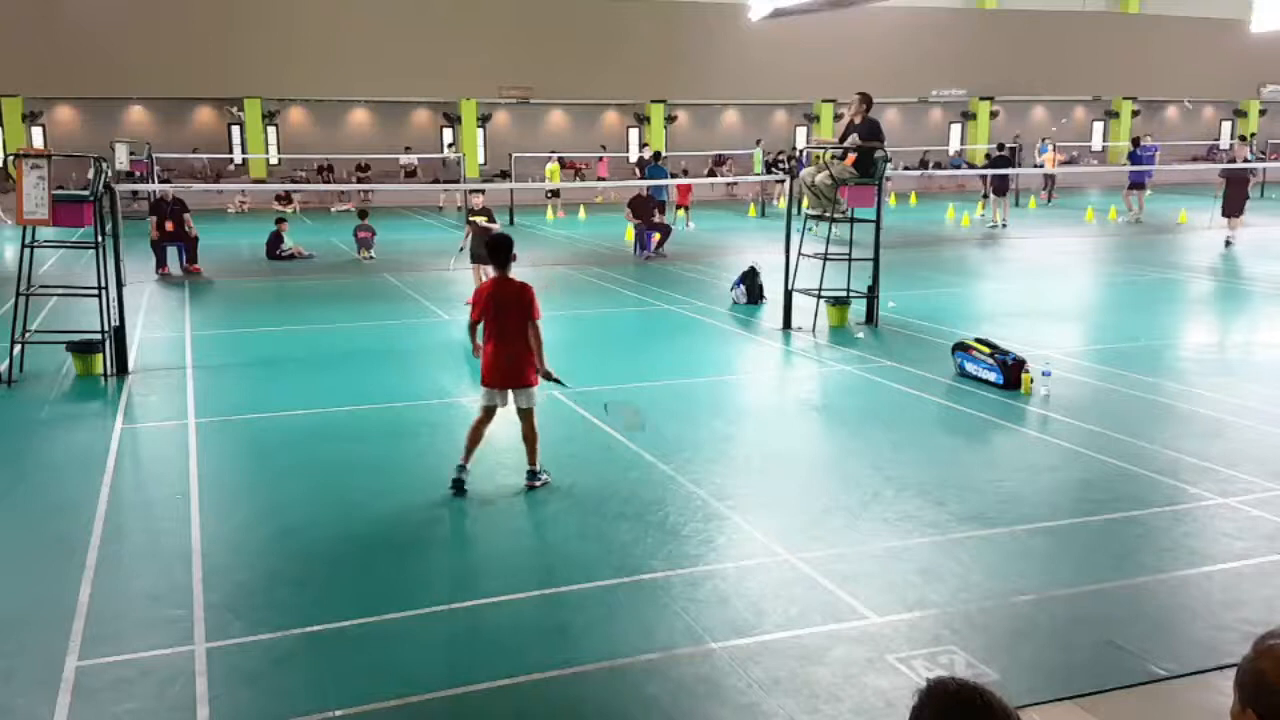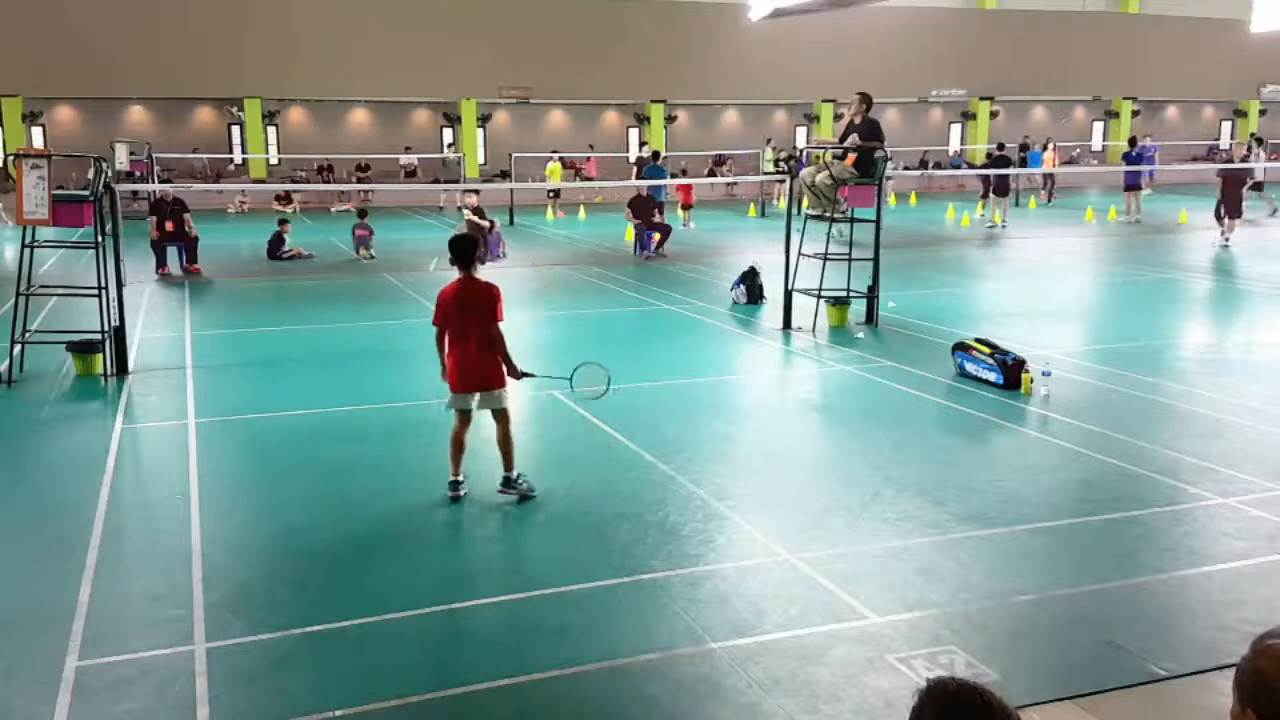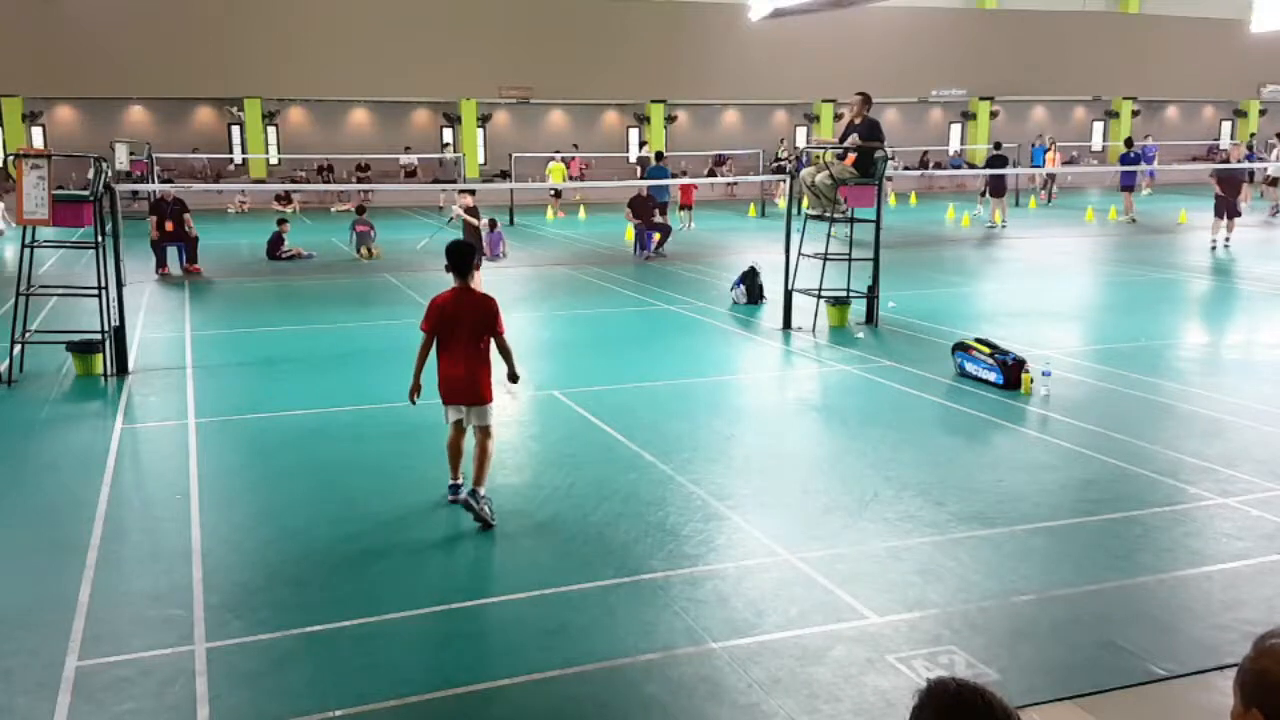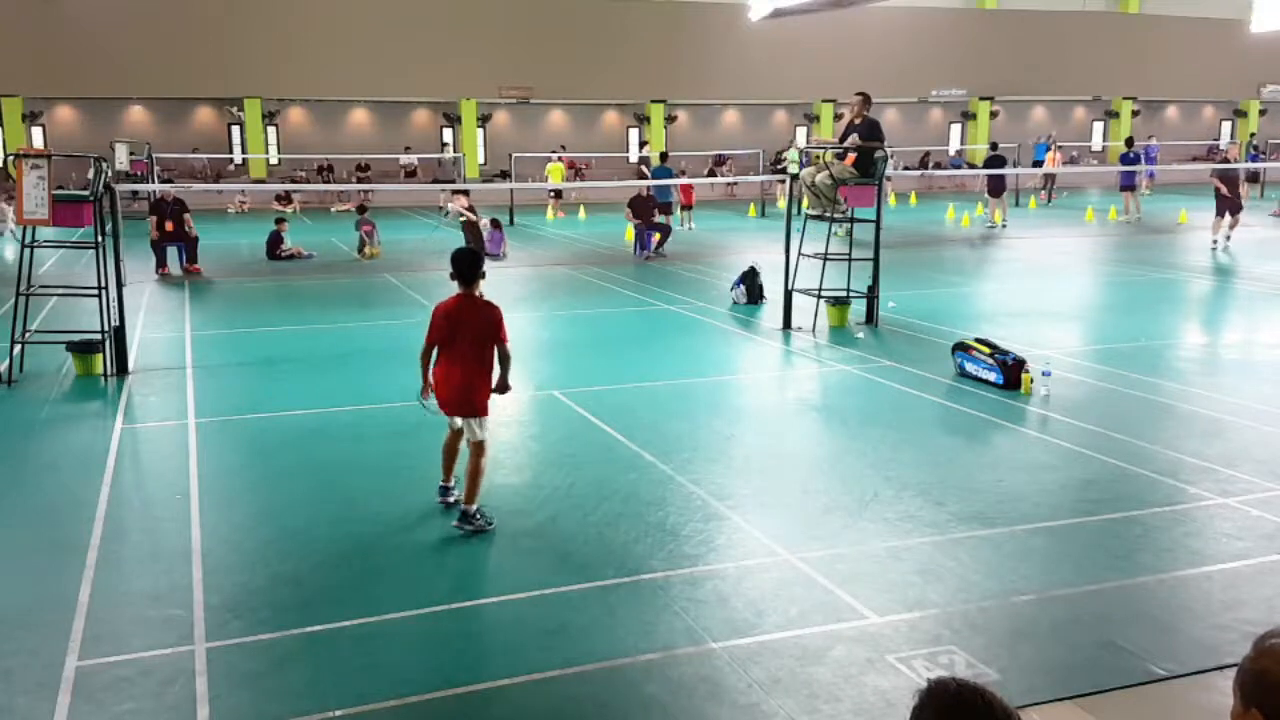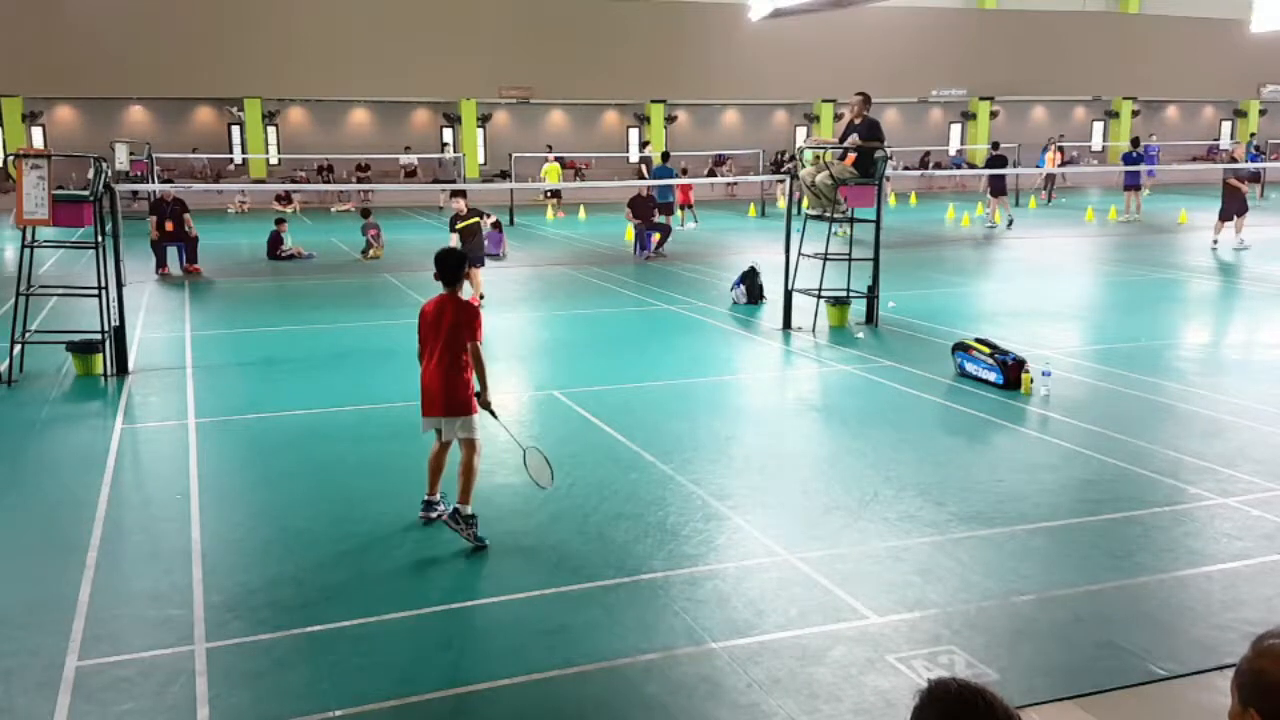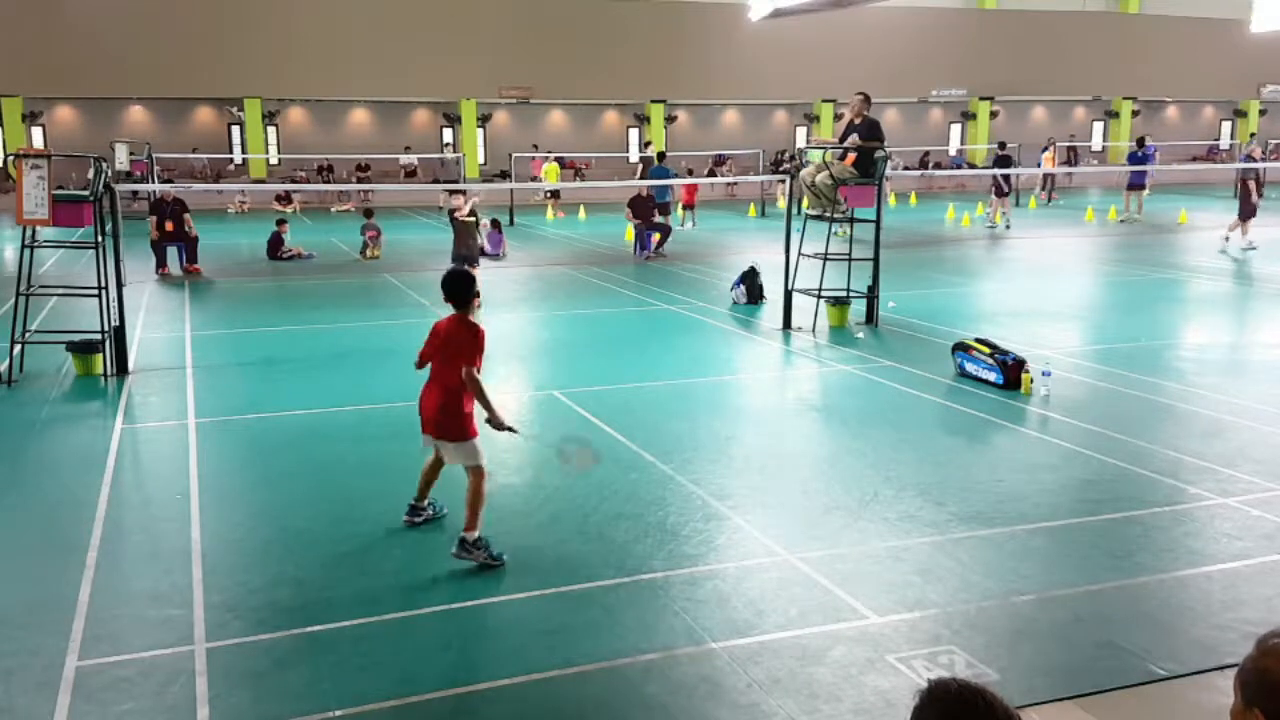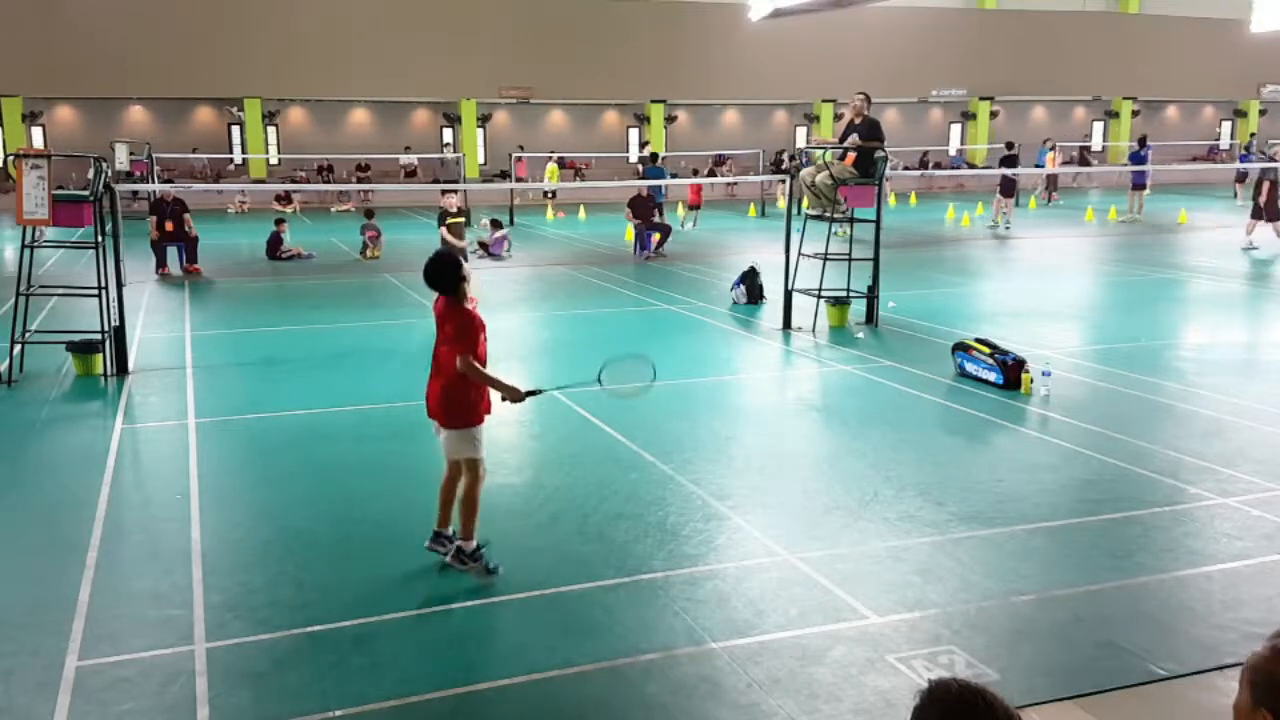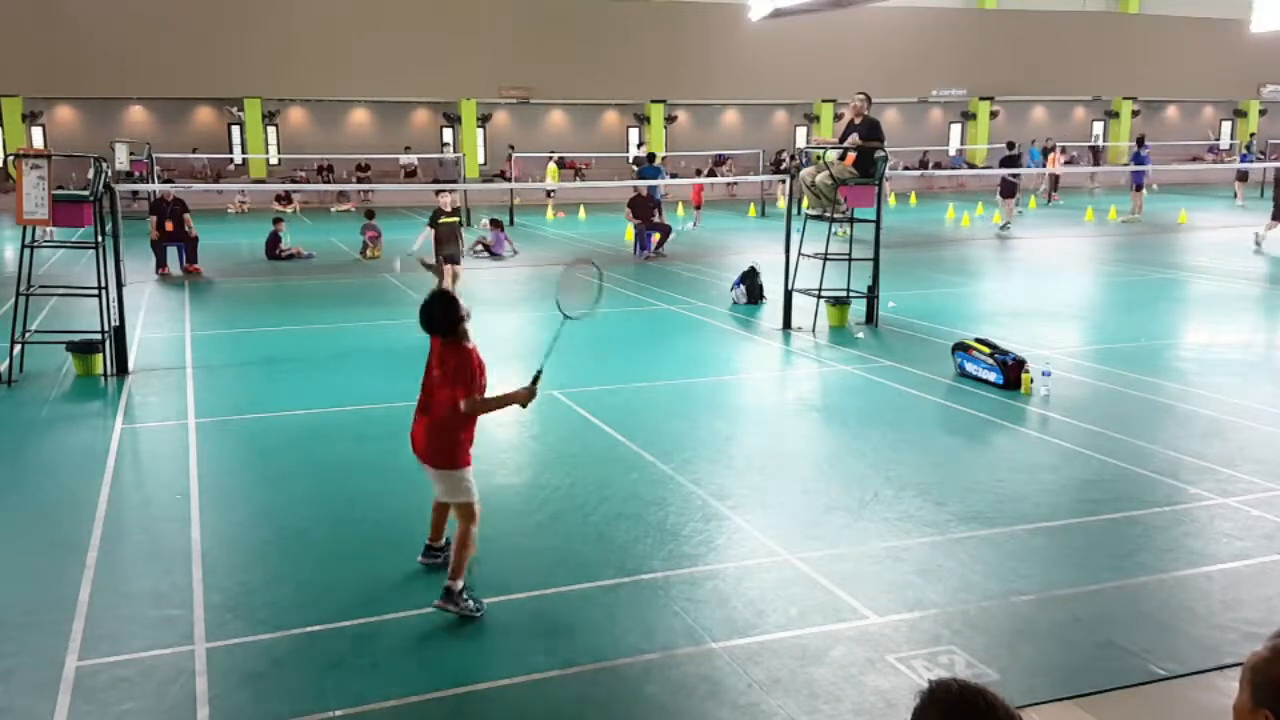
dt=0.3s
person 1, frame 1
left shoulder: (482, 291)
right shoulder: (524, 291)
left elbow: (472, 326)
right elbow: (533, 330)
left wrist: (475, 345)
right wrist: (541, 364)
left hip: (493, 365)
right hip: (521, 366)
left knee: (484, 416)
right knee: (527, 418)
left ankle: (462, 467)
right ankle: (534, 472)
person 1, frame 2
left shoulder: (445, 294)
right shoulder: (490, 292)
left elbow: (440, 336)
right elbow: (495, 332)
left wrist: (444, 365)
right wrist: (510, 364)
left hip: (458, 371)
right hip: (488, 369)
left knee: (461, 422)
right knee: (502, 420)
left ankle: (455, 481)
right ankle: (510, 477)
person 1, frame 3
left shoulder: (438, 303)
right shoulder: (487, 303)
left elbow: (426, 344)
right elbow: (501, 343)
left wrist: (416, 379)
right wrist: (512, 369)
left hip: (449, 380)
right hip: (477, 380)
left knee: (457, 430)
right knee: (484, 436)
left ankle: (455, 484)
right ankle: (476, 493)
person 1, frame 4
left shoulder: (442, 309)
right shoulder: (490, 311)
left elbow: (426, 350)
right elbow: (503, 352)
left wrist: (425, 380)
right wrist: (503, 378)
left hip: (445, 386)
right hip: (473, 389)
left knee: (455, 432)
right knee: (478, 449)
left ankle: (446, 487)
right ankle: (469, 511)
person 1, frame 5
left shoulder: (428, 308)
right shoulder: (469, 310)
left elbow: (421, 352)
right elbow: (474, 352)
right wrist: (484, 389)
left hip: (431, 387)
right hip: (457, 389)
left knee: (441, 443)
right knee: (470, 449)
left ankle: (431, 502)
right ankle: (462, 512)
person 1, frame 6
left shoulder: (441, 327)
right shoulder: (474, 332)
left elbow: (420, 362)
right elbow: (469, 376)
right wrist: (491, 412)
left hip: (429, 407)
right hip: (453, 413)
left knee: (439, 458)
right knee: (478, 474)
left ankle: (418, 507)
right ankle: (469, 541)
person 1, frame 7
left shoulder: (442, 303)
right shoulder: (466, 317)
right elbow: (465, 365)
right wrist: (505, 388)
left hip: (439, 398)
right hip: (461, 403)
left knee: (454, 468)
right knee: (473, 472)
left ankle: (442, 535)
right ankle: (466, 548)
person 1, frame 8
left shoulder: (442, 335)
right shoulder: (465, 358)
right elbow: (468, 407)
right wrist: (515, 396)
left hip: (425, 437)
right hip: (445, 445)
left knee: (448, 493)
right knee: (466, 511)
left ankle: (434, 546)
right ankle: (453, 590)
